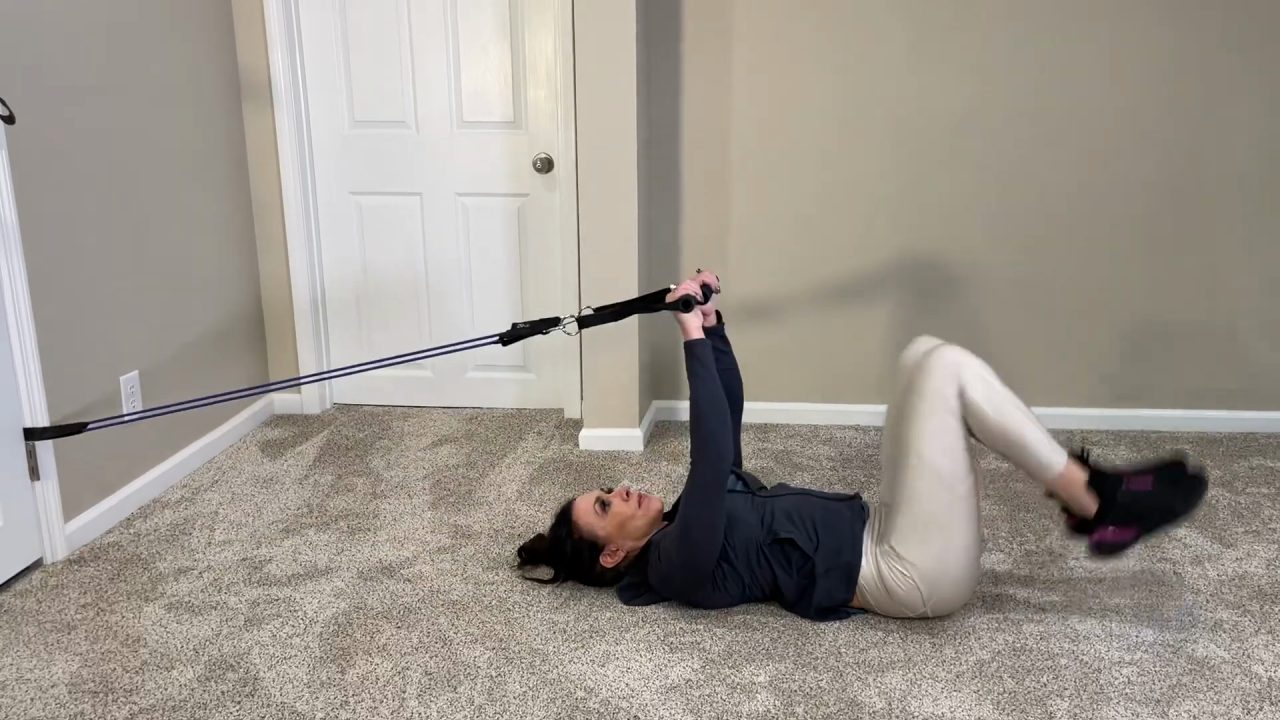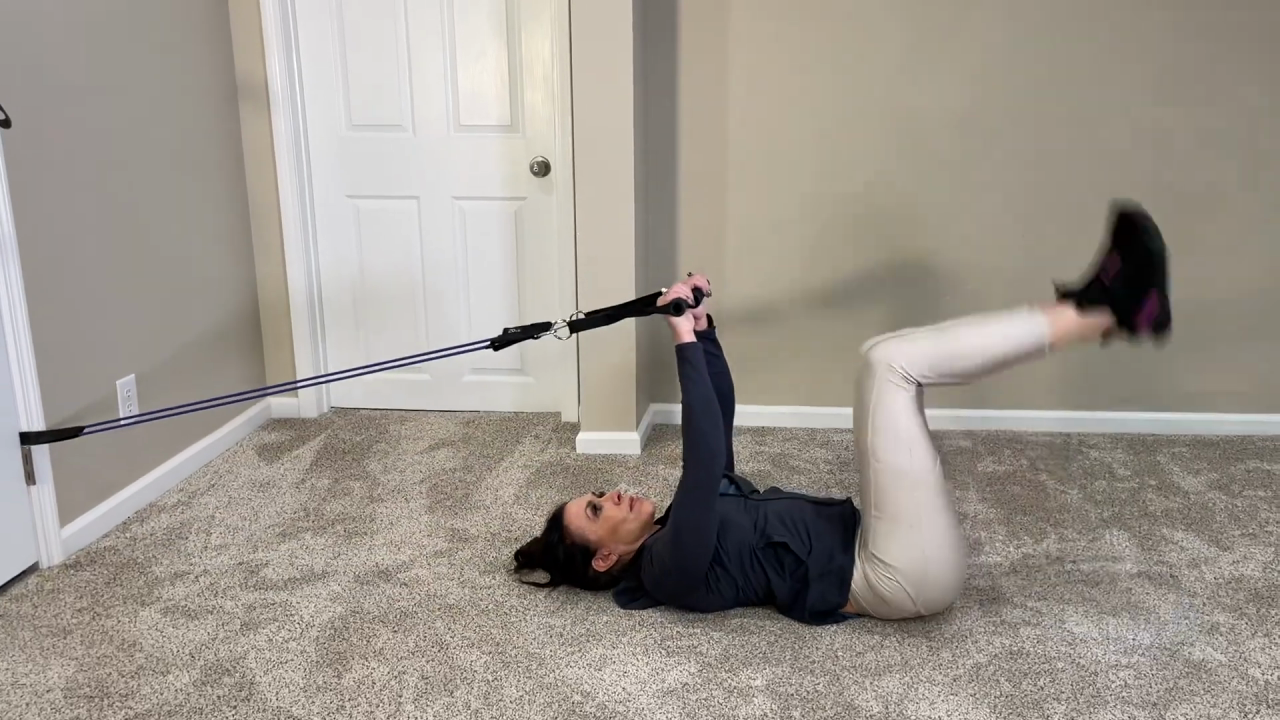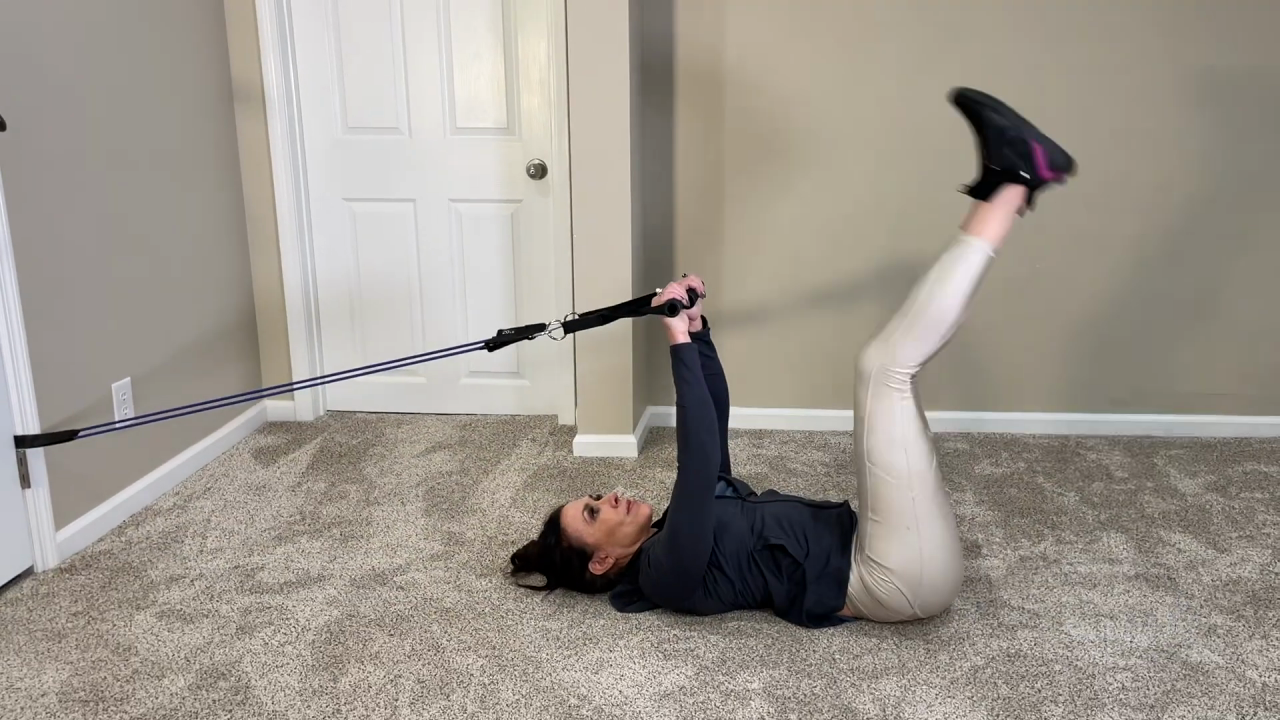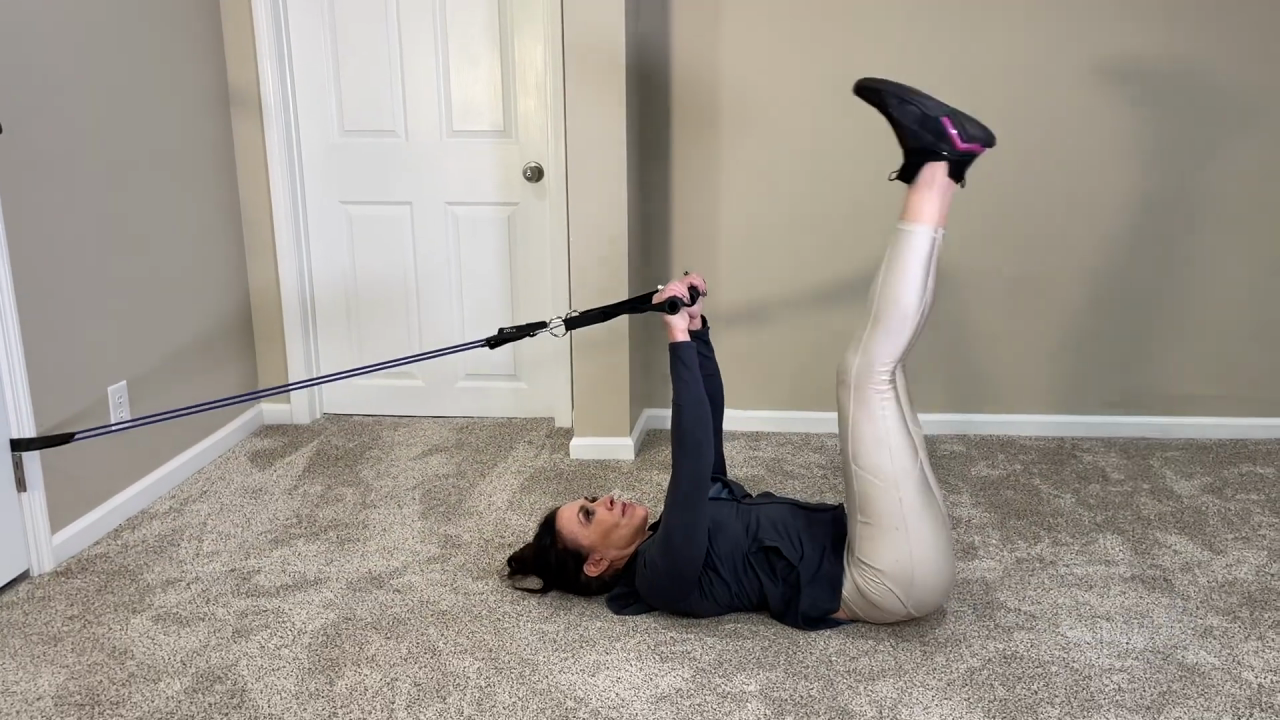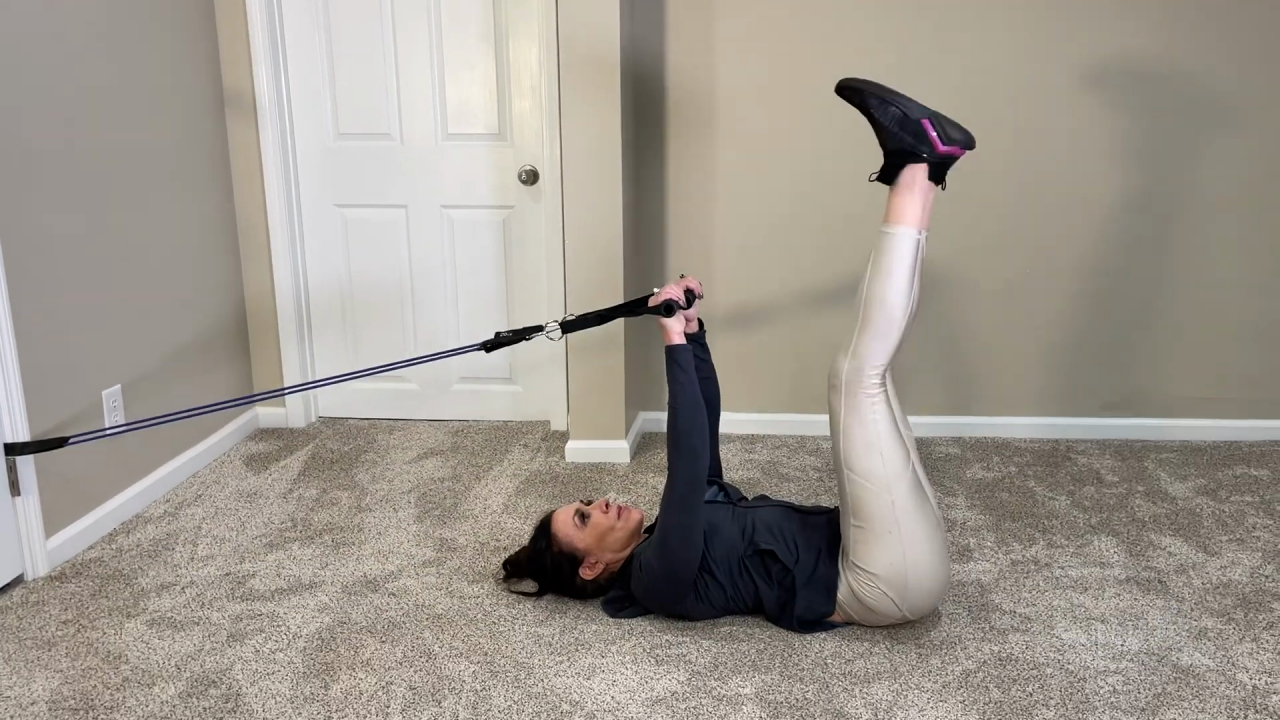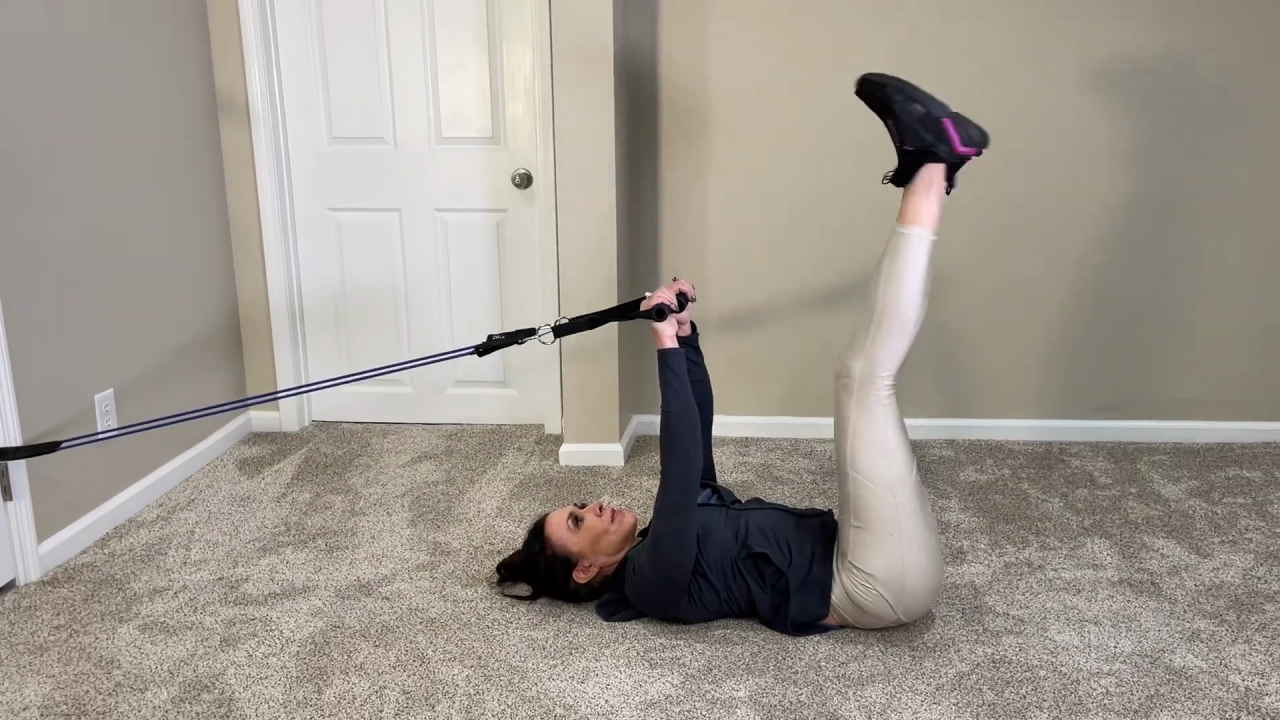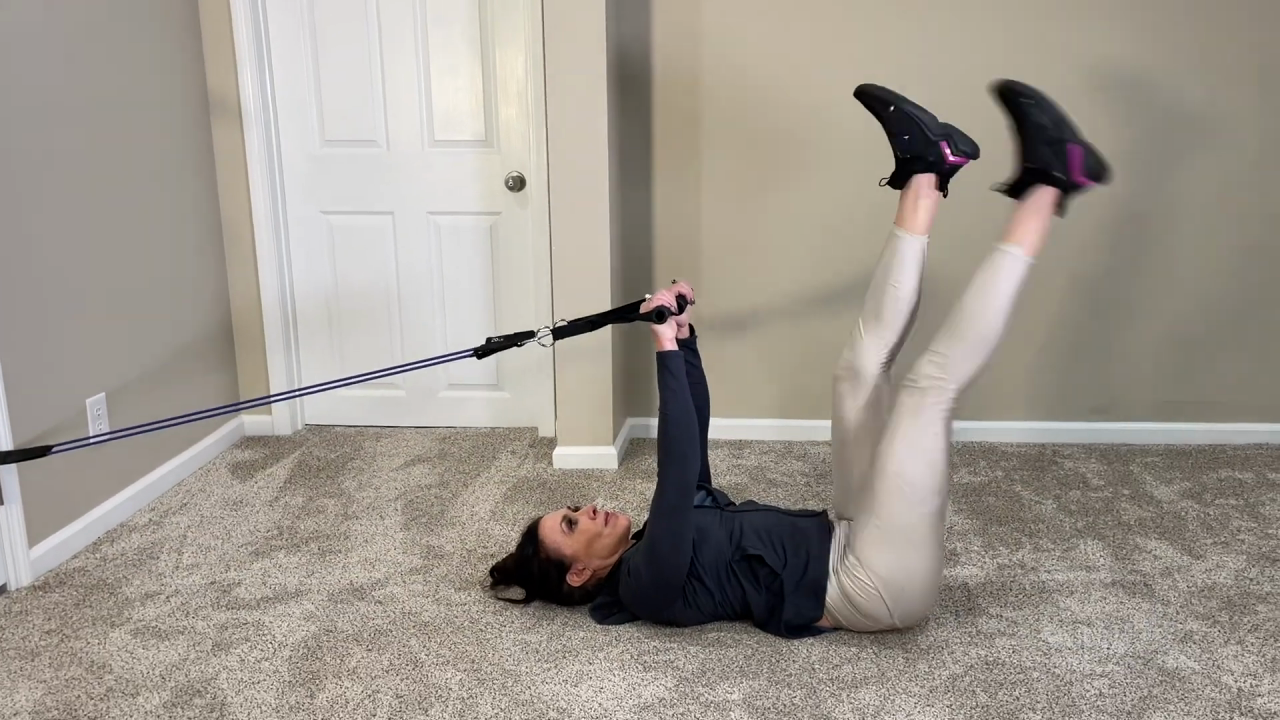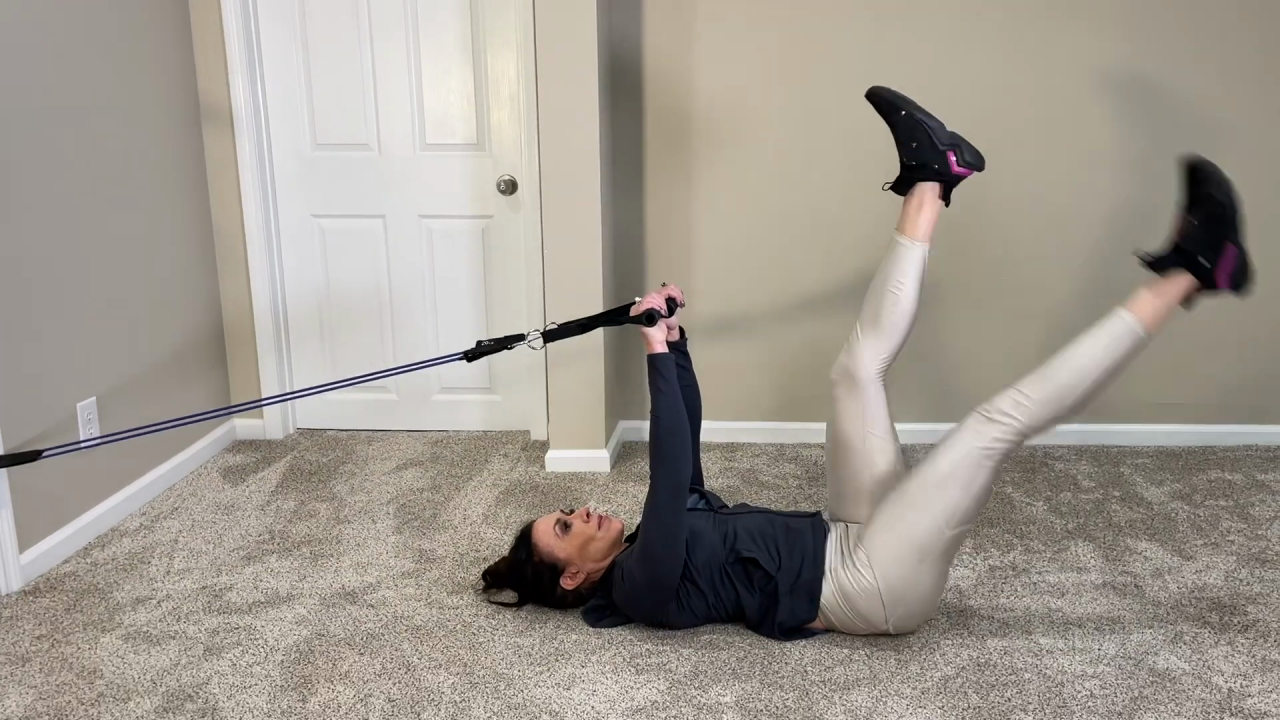
dt=0.2s
person 1, frame 1
left shoulder: (686, 524)
right shoulder: (678, 567)
left elbow: (726, 420)
right elbow: (712, 458)
left wrist: (711, 326)
right wrist: (693, 344)
left hip: (884, 529)
right hip: (915, 576)
left knee: (926, 355)
right knee: (943, 370)
left ankle: (1088, 495)
right ankle: (1093, 500)
person 1, frame 2
left shoulder: (678, 532)
right shoulder: (672, 569)
left elbow: (717, 426)
right elbow: (706, 465)
left wrist: (700, 330)
right wrist: (685, 345)
left hip: (868, 541)
right hip: (909, 575)
left knee: (889, 363)
right knee: (888, 363)
left ankle: (1088, 310)
right ankle: (1095, 317)
person 1, frame 3
left shoulder: (676, 531)
right shoulder: (667, 572)
left elbow: (710, 433)
right elbow: (699, 456)
left wrist: (694, 330)
right wrist: (681, 348)
right hip: (906, 576)
left knee: (891, 367)
right knee: (888, 368)
left ankle: (1006, 188)
right ankle: (1012, 185)
person 1, frame 4
left shoulder: (675, 536)
right shoulder: (666, 574)
left elbow: (706, 434)
right elbow: (693, 462)
left wrist: (695, 329)
right wrist: (679, 345)
right hip: (899, 579)
left knee: (878, 362)
right knee: (867, 369)
left ankle: (938, 171)
right ankle: (935, 163)
person 1, frame 5
left shoulder: (666, 542)
right shoulder: (660, 578)
left elbow: (702, 438)
right elbow: (688, 463)
left wrist: (692, 334)
right wrist: (675, 347)
left hip: (866, 548)
right hip: (894, 583)
left knee: (864, 367)
right knee: (858, 373)
left ankle: (920, 172)
right ankle: (913, 167)
person 1, frame 6
left shoulder: (661, 546)
right shoulder: (654, 581)
left elbow: (695, 449)
right elbow: (680, 469)
left wrist: (685, 335)
right wrist: (667, 352)
left hip: (838, 546)
right hip: (885, 584)
left knee: (862, 368)
right knee: (869, 374)
left ankle: (928, 169)
right ankle: (927, 172)
person 1, frame 7
left shoulder: (666, 547)
right shoulder: (653, 583)
left elbow: (687, 456)
right elbow: (677, 472)
left wrist: (679, 337)
right wrist: (668, 355)
left hip: (847, 543)
right hip: (876, 589)
left knee: (860, 364)
right knee: (930, 381)
left ankle: (922, 179)
right ankle: (1044, 189)
person 1, frame 8
left shoulder: (656, 550)
right shoulder: (647, 585)
left elbow: (681, 452)
right elbow: (669, 467)
left wrist: (673, 348)
right wrist: (657, 357)
left hip: (848, 543)
right hip: (876, 587)
left knee: (857, 364)
right knee: (999, 418)
right ankle: (1184, 276)
